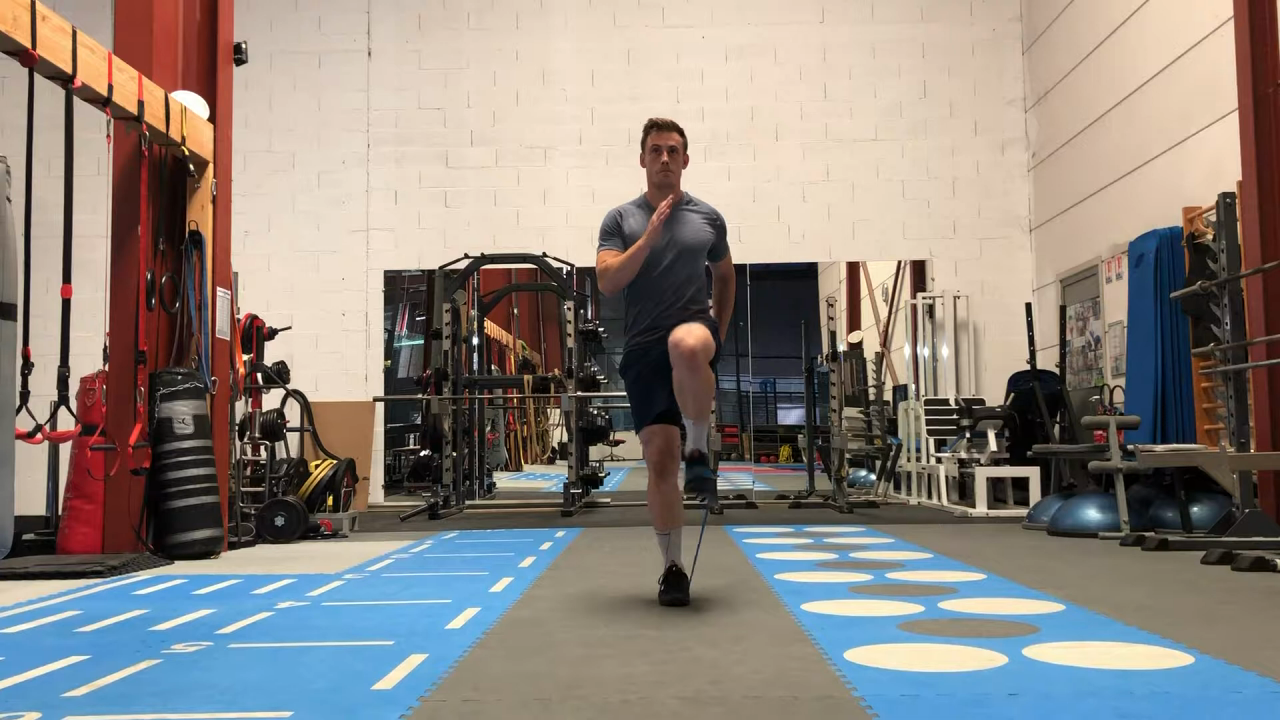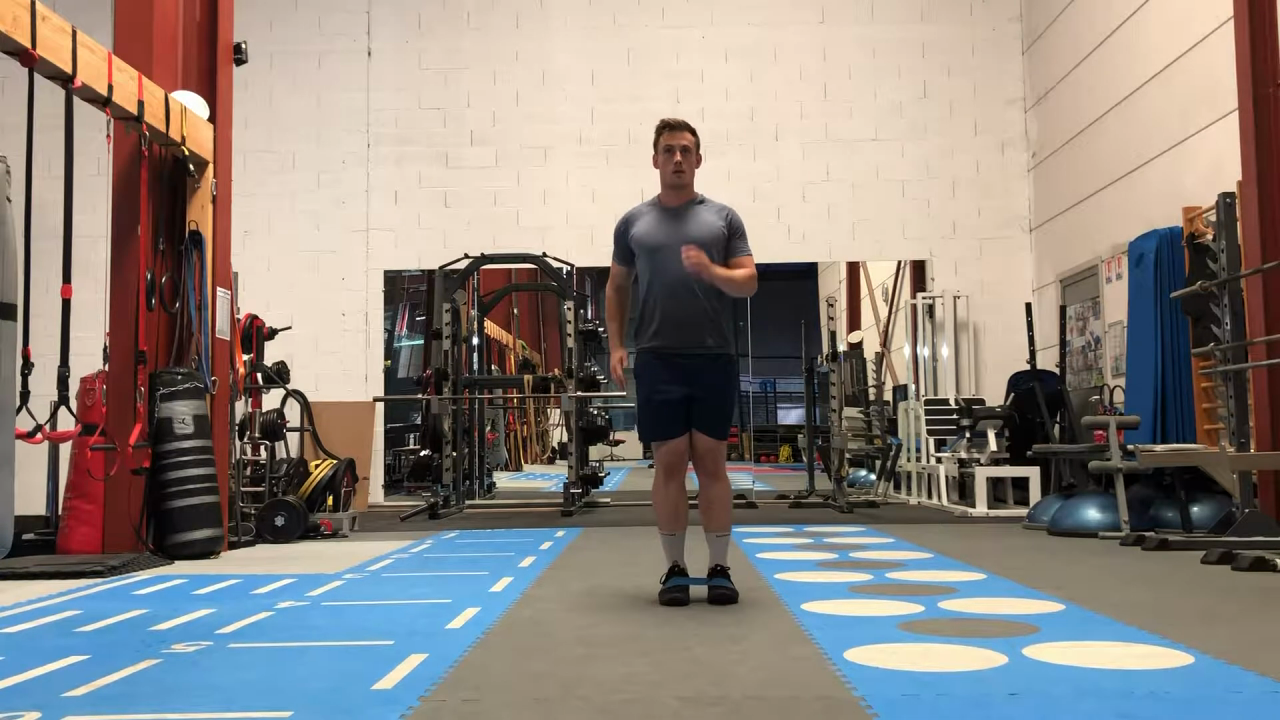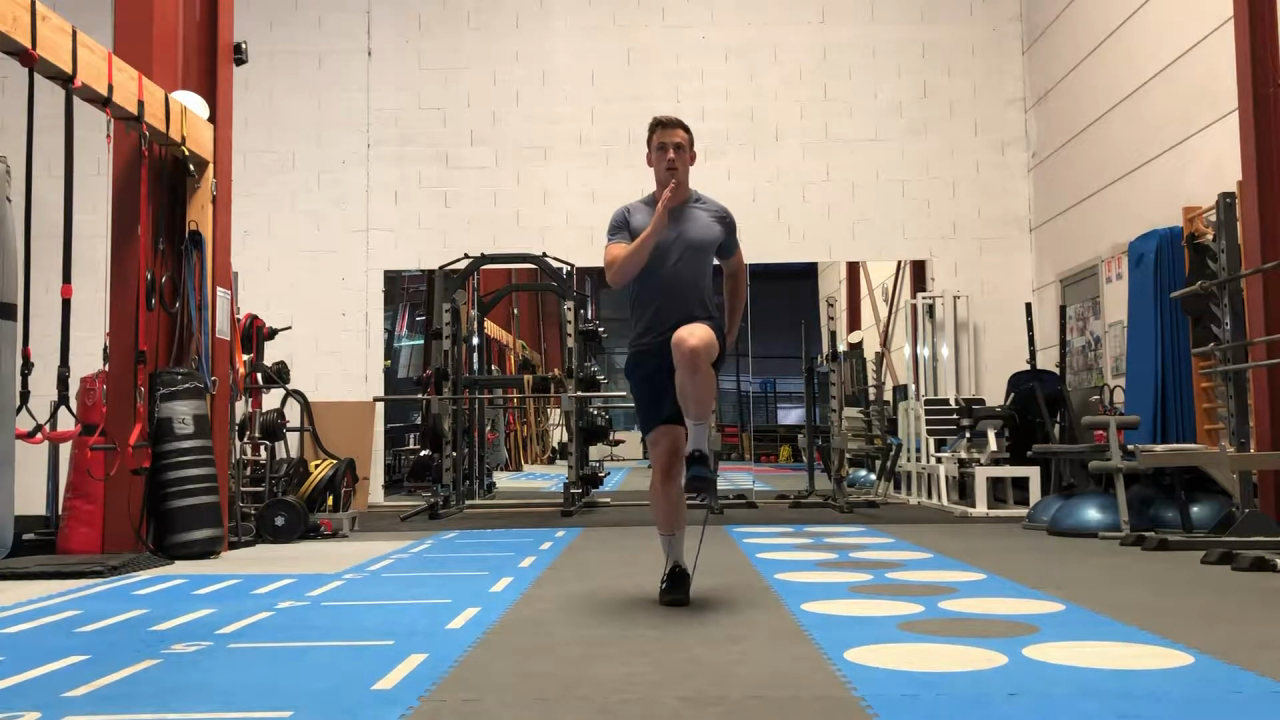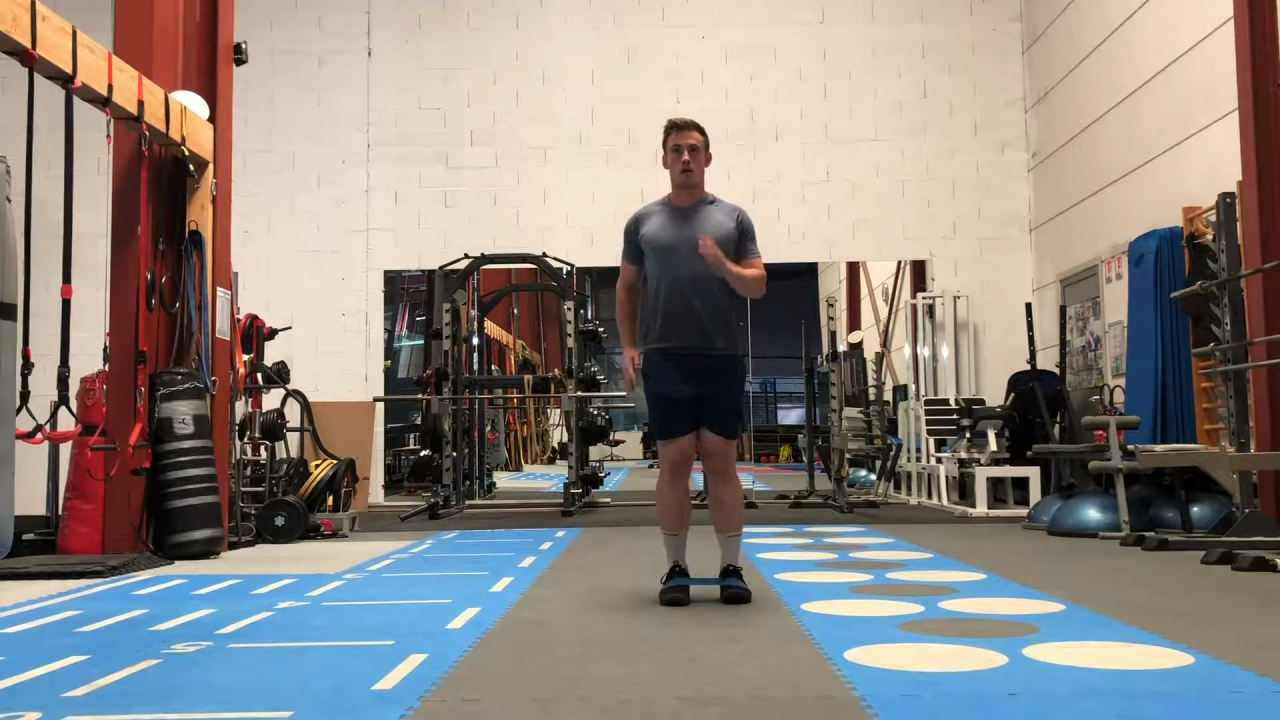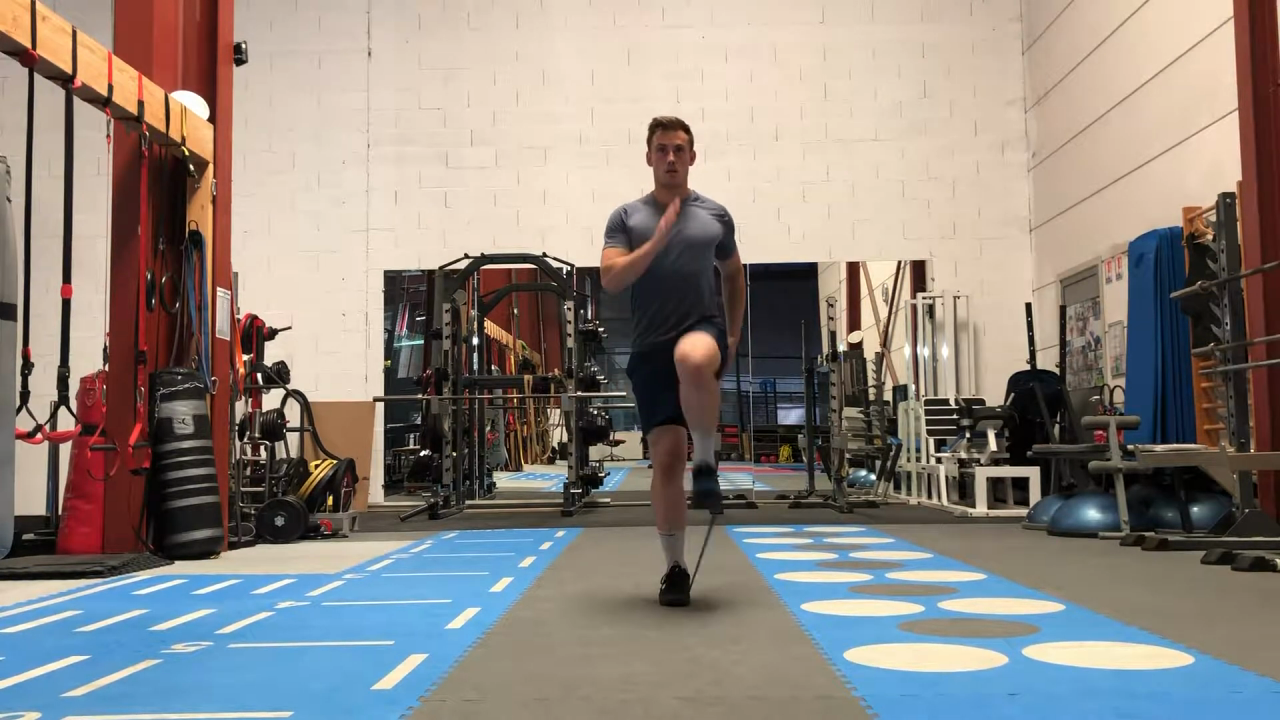
dt=1s
person 1, frame 1
left shoulder: (709, 217)
right shoulder: (621, 217)
left elbow: (724, 277)
right elbow: (608, 281)
left wrist: (717, 335)
right wrist: (650, 235)
left hip: (691, 333)
right hip: (644, 349)
left knee: (685, 344)
right knee: (659, 457)
left ankle: (698, 451)
right ankle: (673, 567)
person 1, frame 2
left shoulder: (723, 217)
right shoulder: (633, 222)
left elbow: (749, 282)
right elbow: (616, 288)
left wrist: (712, 270)
right wrist: (616, 347)
left hip: (713, 358)
right hip: (656, 360)
left knee: (711, 463)
right knee: (669, 464)
left ankle: (719, 568)
right ankle: (675, 568)
person 1, frame 3
left shoulder: (717, 215)
right shoulder: (629, 216)
left elbow: (735, 272)
right elbow: (615, 275)
left wrist: (730, 333)
right wrist: (657, 223)
left hip: (700, 331)
right hip: (648, 349)
left knee: (689, 345)
right knee: (663, 459)
left ankle: (698, 450)
right ankle: (675, 568)
person 1, frame 4
left shoulder: (733, 217)
right shoulder: (643, 221)
left elbow: (758, 285)
right elbow: (627, 288)
left wrist: (724, 266)
right wrist: (628, 347)
left hip: (722, 358)
right hip: (664, 360)
left knee: (721, 462)
right knee: (674, 462)
left ankle: (731, 568)
right ankle: (676, 568)
person 1, frame 5
left shoulder: (716, 214)
right shoulder: (626, 216)
left elbow: (734, 275)
right elbow: (611, 278)
left wrist: (733, 333)
right wrist: (658, 240)
left hip: (703, 335)
right hip: (651, 350)
left knee: (692, 357)
right knee: (665, 459)
left ankle: (705, 462)
right ankle: (675, 567)
